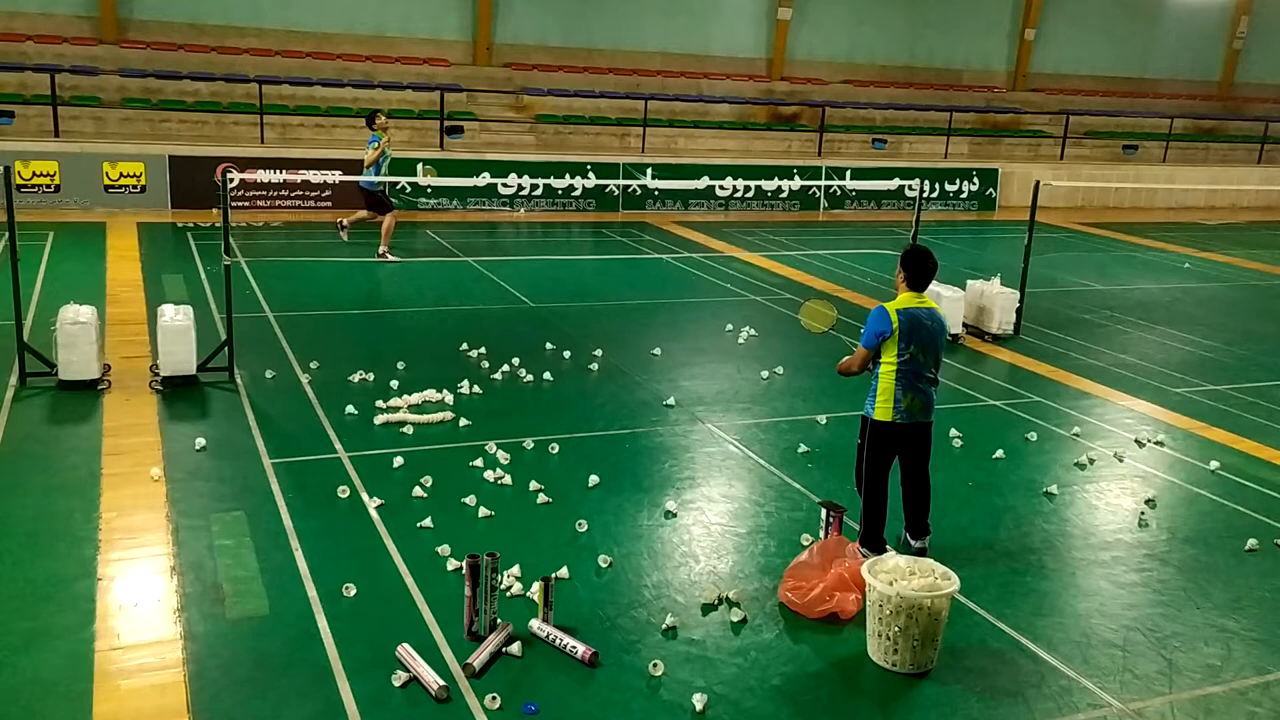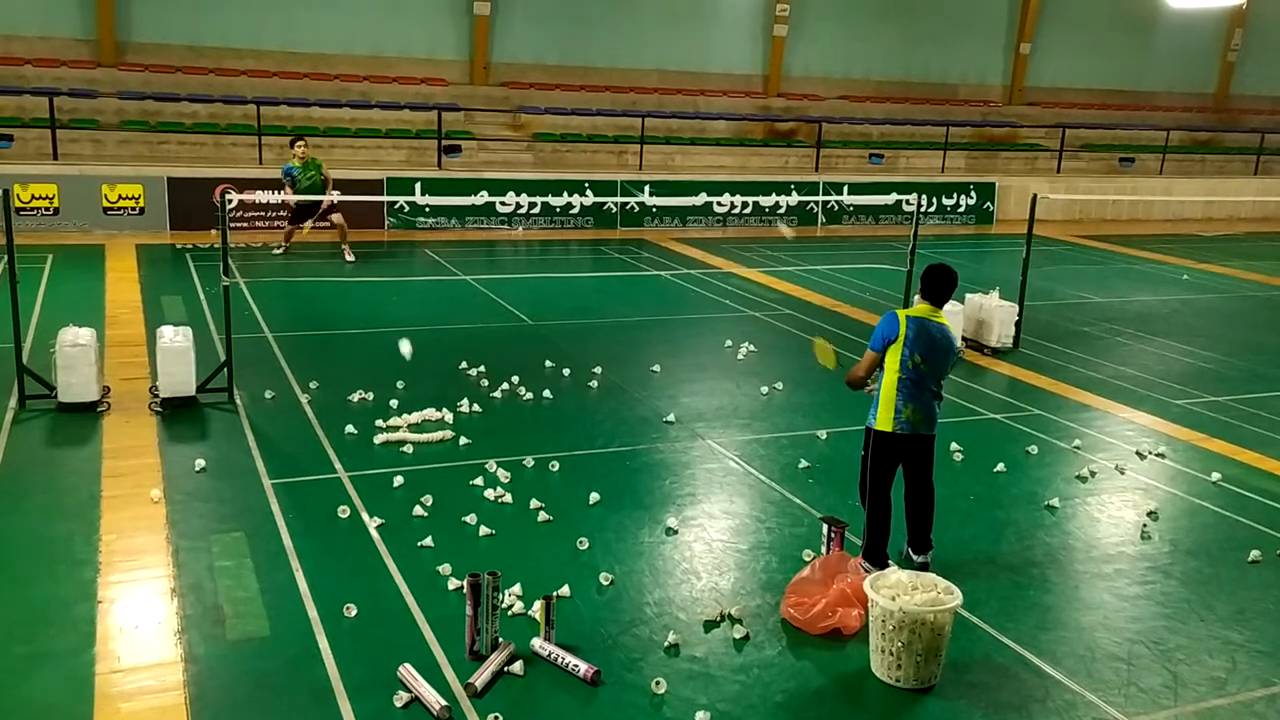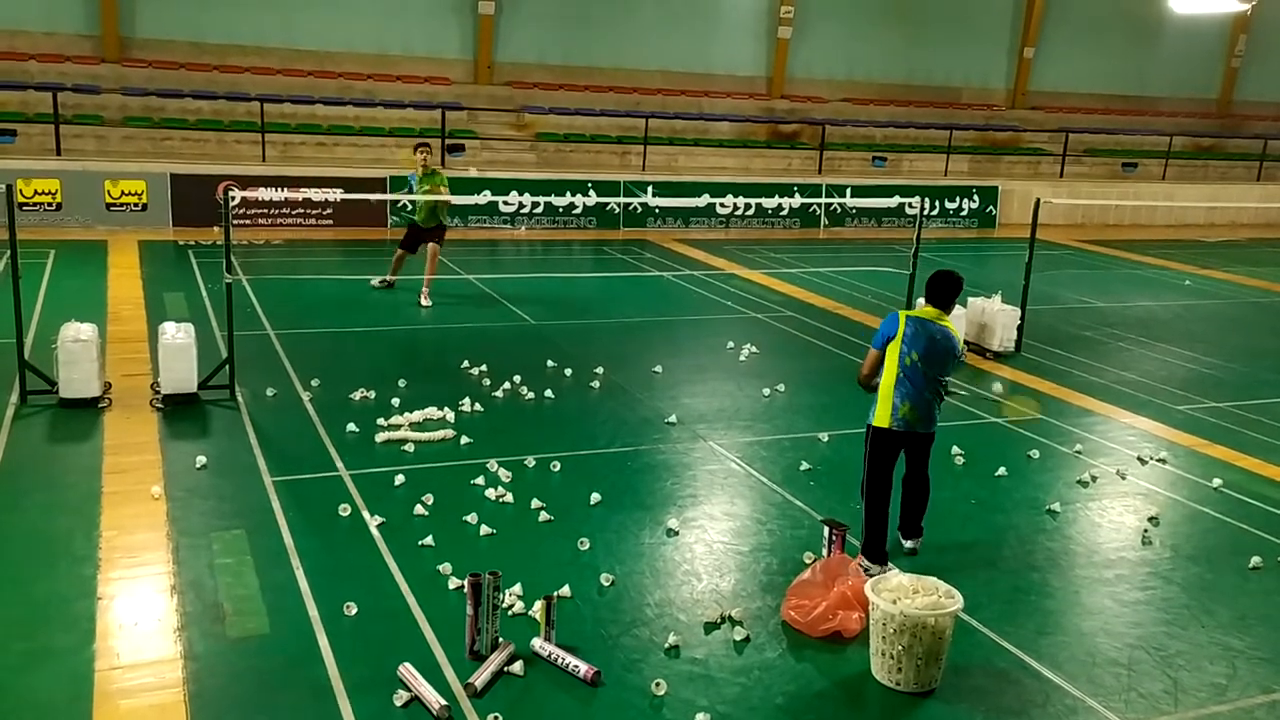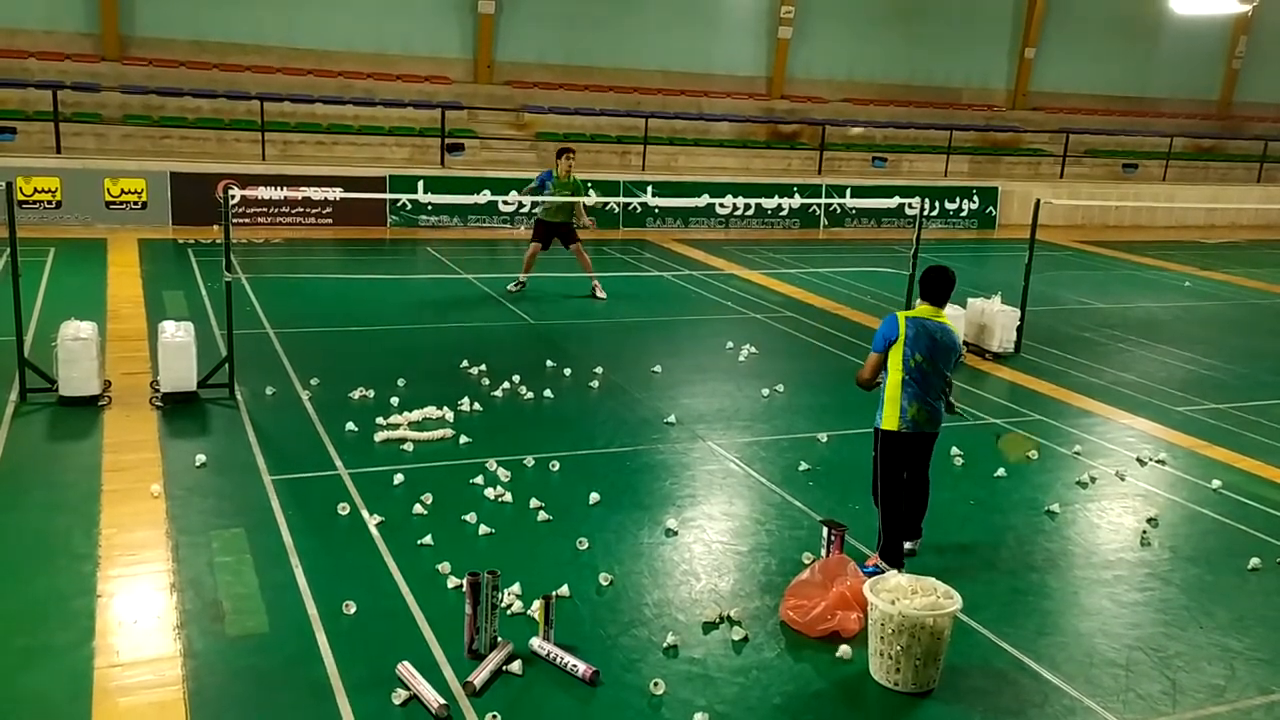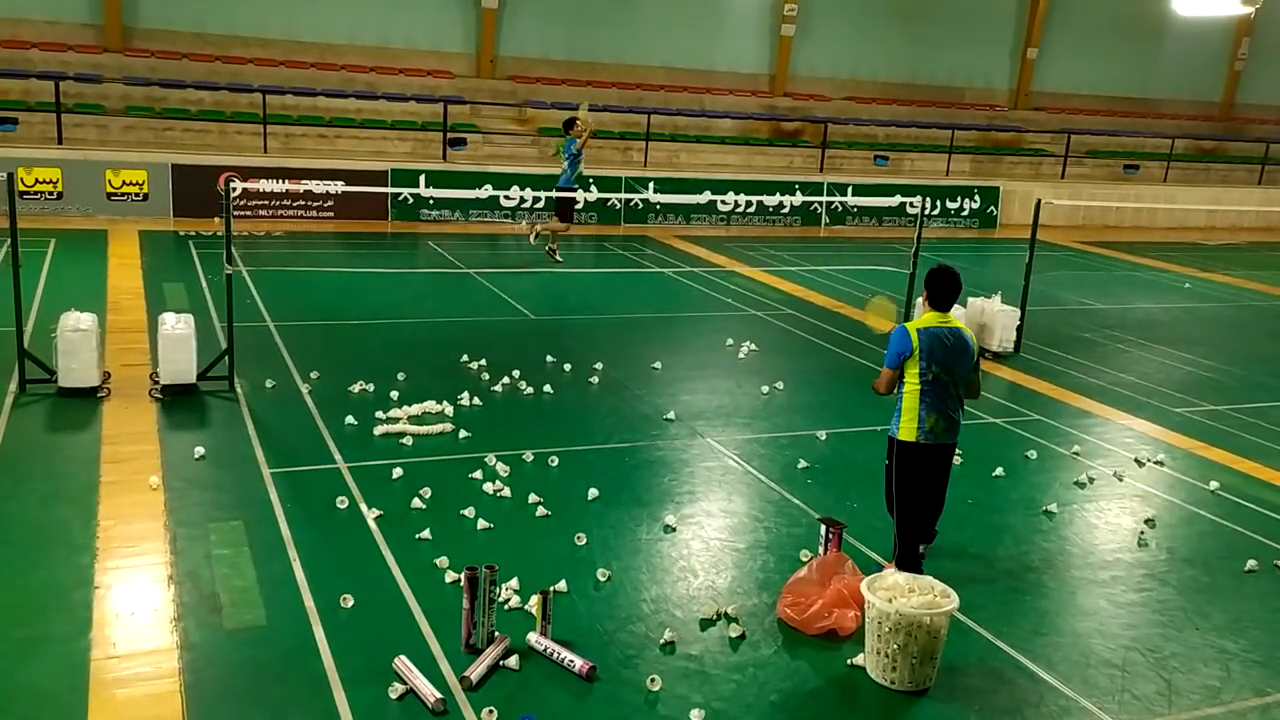
dt=1s
person 1, frame 1
left shoulder: (885, 314)
right shoulder: (938, 317)
left elbow: (857, 365)
left wrist: (842, 365)
left hip: (885, 413)
right hip: (922, 412)
left knee: (872, 478)
right knee: (916, 475)
left ankle: (872, 546)
right ankle: (918, 537)
person 1, frame 2
left shoulder: (895, 320)
right shoulder: (950, 338)
left elbow: (862, 373)
left wrist: (853, 381)
left hip: (888, 423)
right hip: (925, 425)
left knee: (876, 492)
right knee: (920, 488)
left ankle: (874, 561)
right ankle: (920, 551)
person 1, frame 3
left shoulder: (898, 320)
right shoulder: (953, 341)
left elbow: (866, 372)
left wrist: (872, 385)
left hip: (888, 419)
right hip: (925, 422)
left knee: (876, 487)
right knee: (917, 477)
left ankle: (874, 560)
right ankle: (911, 535)
person 1, frame 4
left shoulder: (896, 322)
right shoulder: (952, 337)
left elbow: (868, 375)
left wrist: (866, 382)
left hip: (896, 421)
right hip: (930, 422)
left knee: (887, 489)
right knee: (918, 479)
left ankle: (889, 559)
right ankle: (910, 537)
person 1, frame 5
left shoulder: (907, 334)
right shoulder: (966, 337)
left elbow: (885, 387)
right elbow: (974, 392)
left wrist: (878, 382)
left hip: (911, 432)
right hip: (948, 431)
left knee: (902, 498)
right knee: (934, 491)
left ankle: (907, 568)
right ankle: (922, 539)
